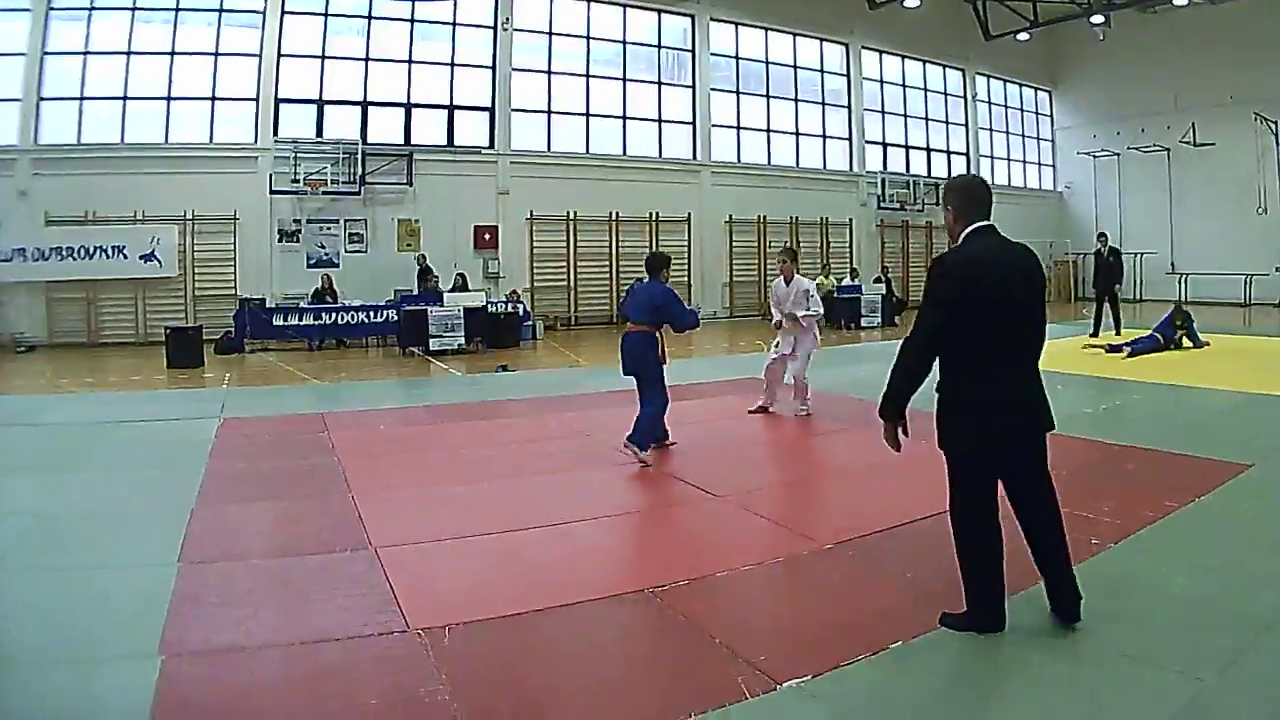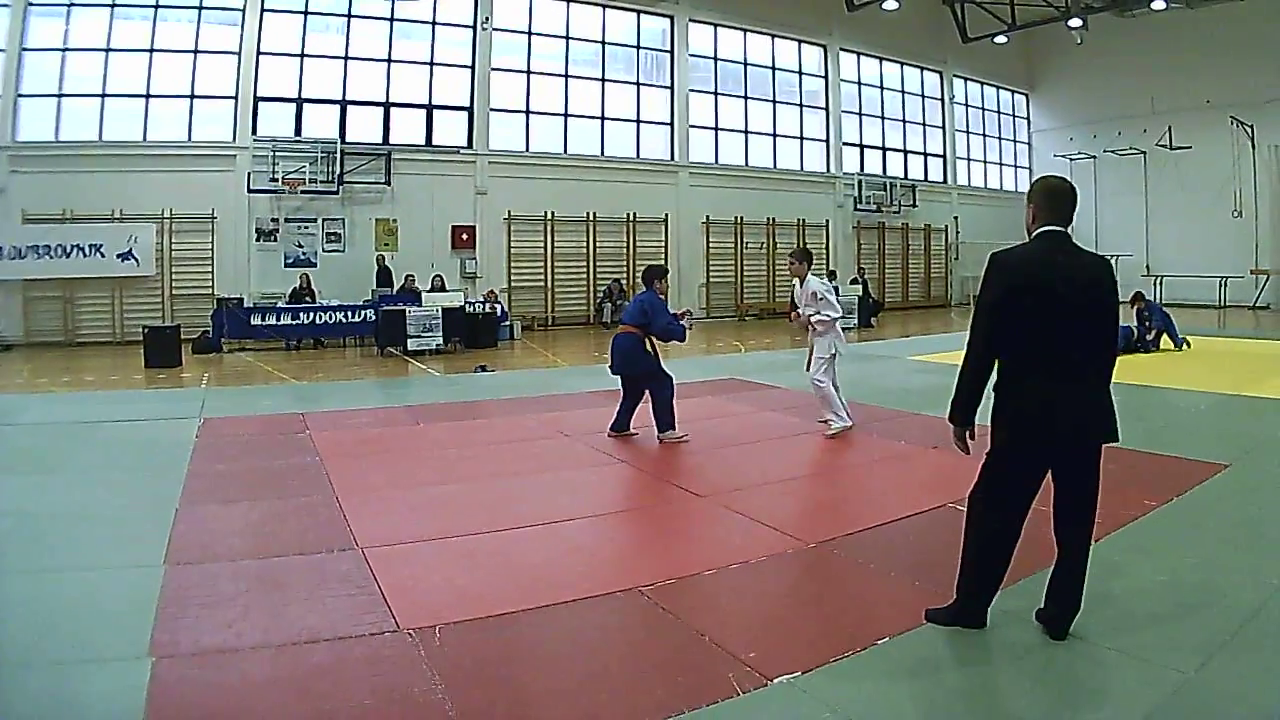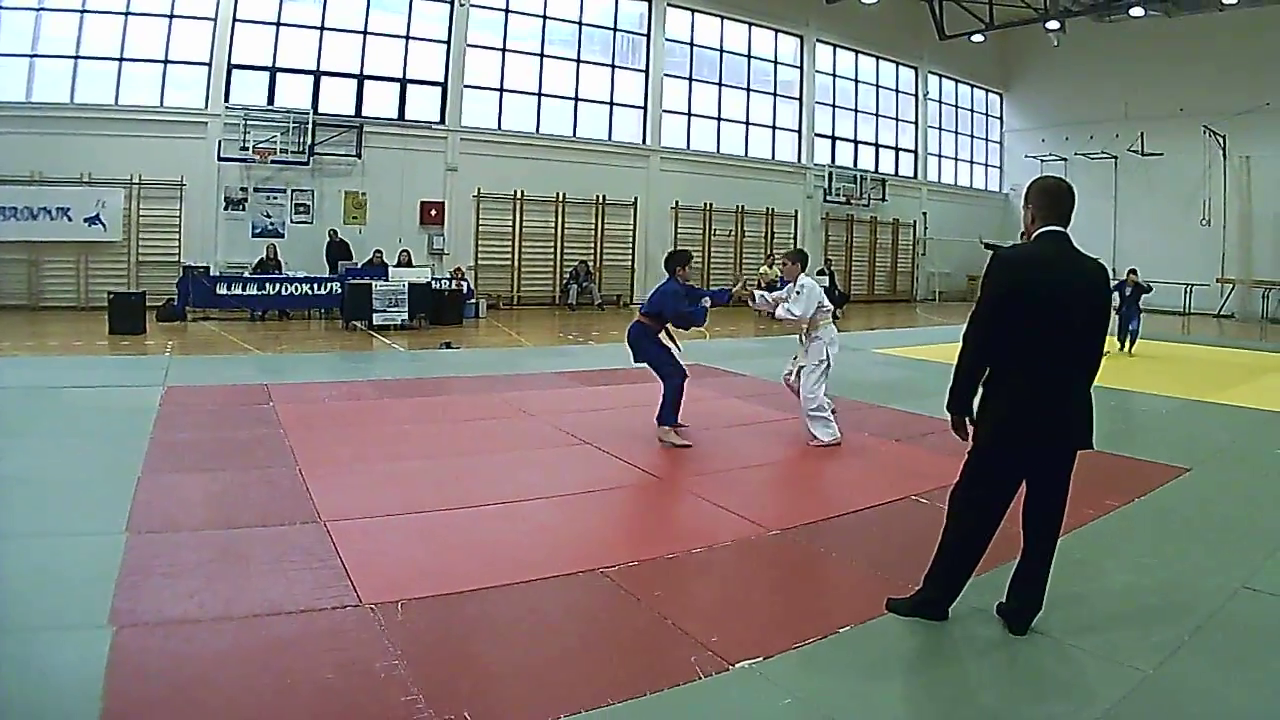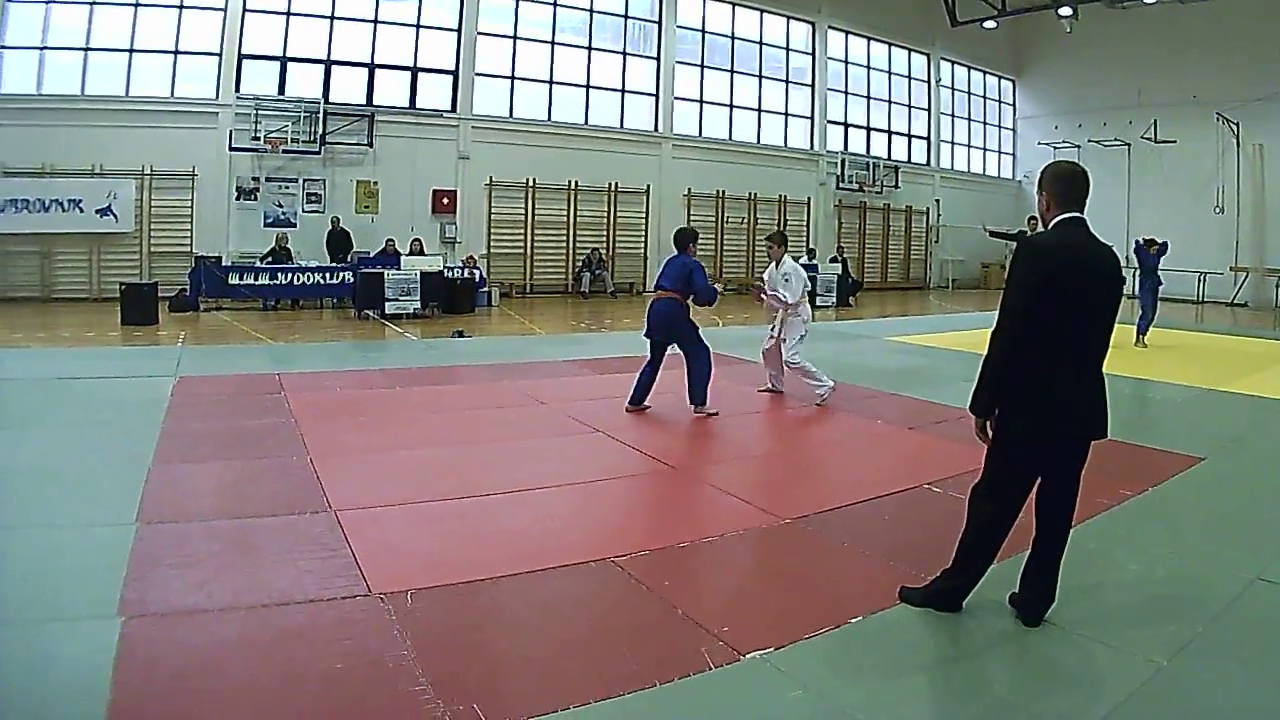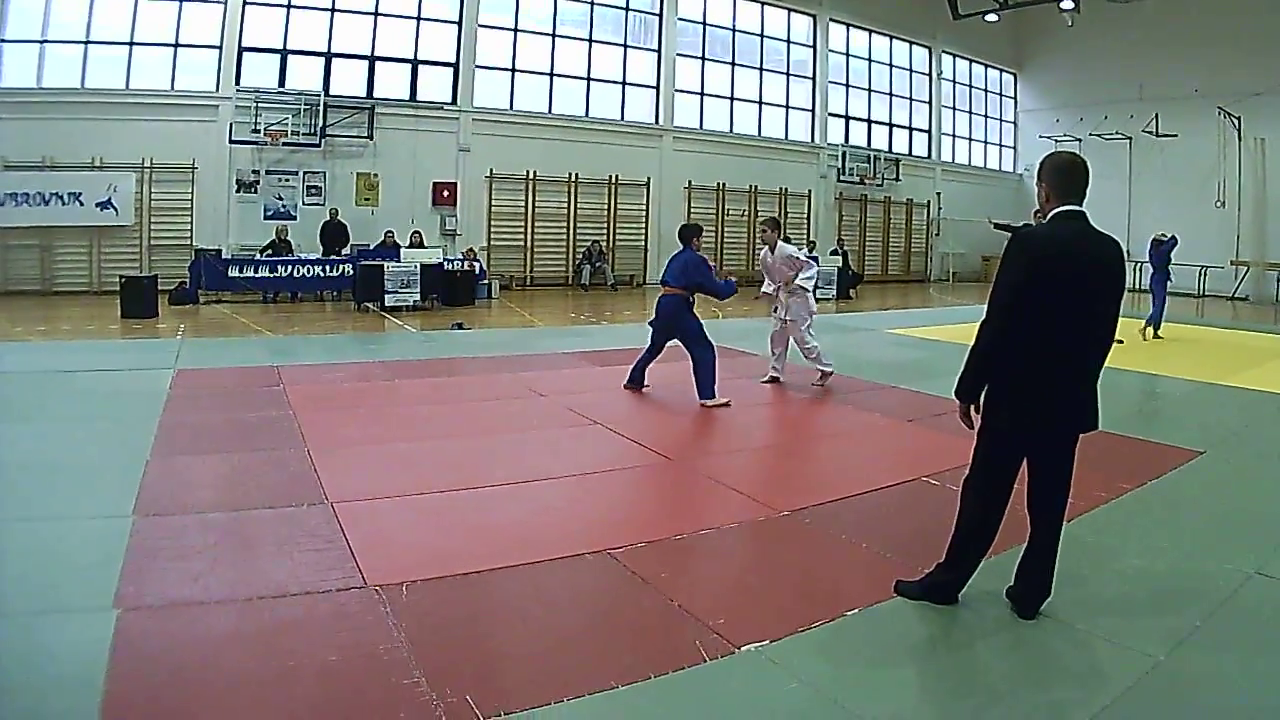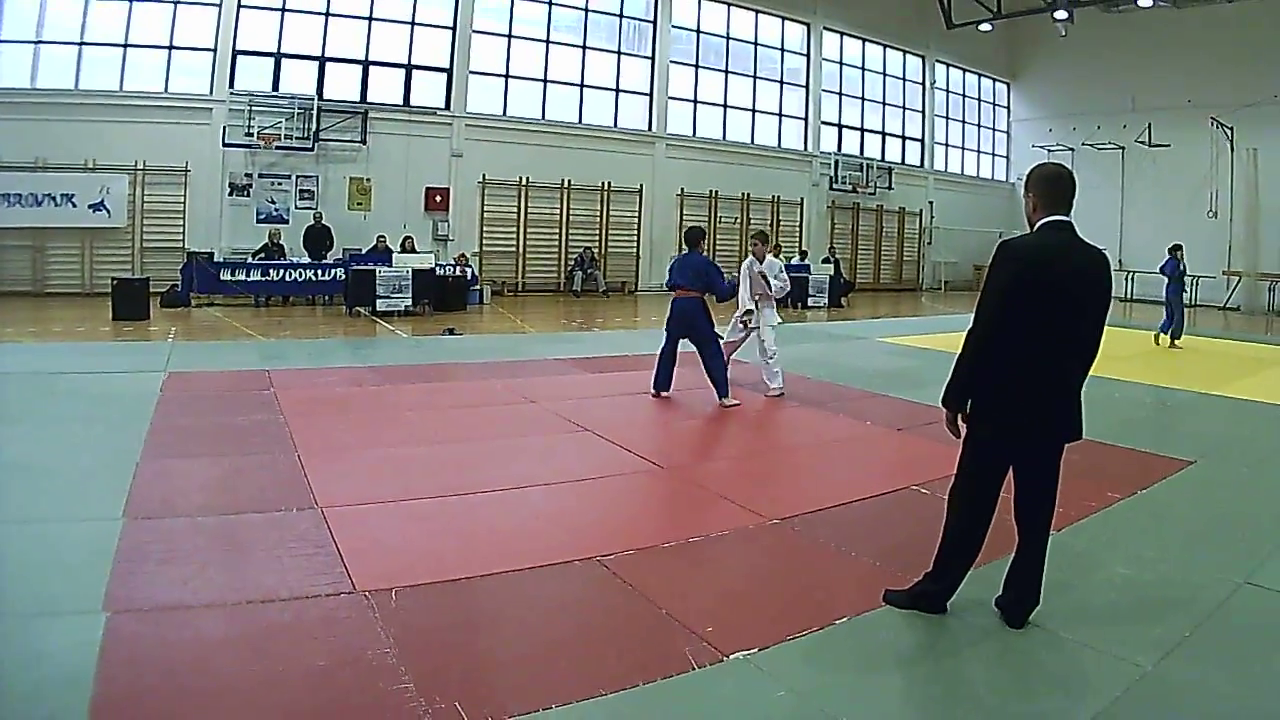
dt=0.7s
person 1, frame 1
left shoulder: (951, 266)
right shoulder: (1026, 258)
left elbow: (923, 344)
right elbow: (1035, 331)
left wrist: (894, 407)
left hip: (971, 412)
right hip: (1024, 406)
left knee: (973, 512)
right knee: (1036, 500)
left ankle: (985, 610)
right ankle: (1065, 597)
person 1, frame 2
left shoulder: (1008, 264)
right shoulder: (1099, 269)
left elbow: (983, 346)
right elbow: (1109, 346)
left wrist: (962, 412)
left hip: (1026, 415)
right hip: (1085, 414)
left knee: (991, 510)
right knee: (1075, 517)
left ankle: (970, 606)
right ankle: (1060, 614)
person 1, frame 3
left shoulder: (1010, 262)
right shoulder: (1095, 274)
left elbow: (979, 340)
right elbow: (1093, 351)
left wrist: (960, 402)
left hip: (1011, 413)
right hip: (1067, 416)
left knee: (973, 506)
right knee: (1044, 517)
left ankle: (934, 597)
right ankle: (1021, 609)
person 1, frame 4
left shoulder: (1037, 249)
right shoulder: (1107, 258)
left elbow: (1010, 334)
right elbow: (1098, 335)
left wrist: (984, 404)
left hip: (1033, 405)
right hip: (1083, 405)
left knee: (995, 500)
right knee: (1057, 508)
left ankle: (951, 588)
right ankle: (1034, 599)
person 1, frame 5
left shoulder: (1030, 242)
right shoulder: (1110, 251)
left elbow: (998, 325)
right elbow: (1105, 331)
left wrist: (968, 388)
left hip: (1017, 395)
right hip: (1072, 398)
left knee: (985, 493)
right knee: (1049, 501)
left ankle: (947, 581)
right ankle: (1029, 593)
person 1, frame 6
left shoulder: (1016, 253)
right shoulder: (1097, 263)
left elbow: (984, 334)
right elbow: (1090, 341)
left wrist: (956, 397)
left hip: (1002, 404)
right hip: (1057, 408)
left knee: (971, 502)
right knee: (1036, 509)
left ankle: (935, 590)
right ankle: (1018, 602)
person 2, frame 1
left shoulder: (637, 288)
right shoulder: (664, 293)
left elbow: (624, 311)
right elbow: (683, 321)
right wrist: (693, 313)
left hip: (629, 341)
right hip: (645, 343)
left knee: (649, 392)
right knee: (656, 396)
left ankle: (658, 436)
right ankle: (636, 441)
person 2, frame 2
left shoulder: (641, 298)
right shoulder: (655, 301)
right elbow: (662, 330)
left wrist: (676, 317)
right wrist: (682, 327)
left hip: (620, 344)
right hip: (632, 345)
left knee: (633, 388)
right knee: (662, 384)
left ankle: (618, 428)
right ankle: (666, 430)
person 2, frame 3
left shoulder: (677, 287)
right shoulder: (671, 291)
left elbow: (701, 295)
right elbow: (682, 319)
left wrist: (730, 292)
right wrist: (703, 308)
left hip: (646, 334)
right hip: (642, 335)
left knee: (675, 373)
right knee: (674, 376)
left ankle: (668, 419)
right ankle: (666, 428)
person 2, frame 4
left shoulder: (670, 262)
right shoulder: (694, 266)
right elbow: (702, 296)
right wrist: (714, 291)
left hip: (656, 309)
right hip: (674, 312)
left knee: (656, 358)
right knee: (700, 355)
left ankle: (635, 401)
right ankle: (699, 404)
person 2, frame 5
left shoulder: (677, 258)
right shoulder: (697, 260)
right elbow: (714, 288)
right wrist: (731, 284)
left hip: (664, 304)
right hip: (679, 307)
left knee: (656, 345)
right knee: (703, 349)
left ankle: (634, 381)
right ankle: (708, 397)
person 2, frame 6
left shoulder: (678, 261)
right shoulder: (706, 264)
left elbow: (670, 284)
right elbow: (722, 293)
right wrist: (731, 286)
left hip: (677, 306)
right hip: (695, 308)
left knee: (669, 347)
right knee: (712, 352)
left ankle: (660, 387)
right ankle: (723, 396)
person 3, frame 1
left shoulder: (806, 285)
right shoulder: (777, 285)
left elbow: (817, 310)
left wrist: (798, 317)
right wrist: (777, 319)
left hip: (805, 331)
right hip: (786, 331)
left knee: (798, 371)
right knee: (773, 365)
left ankle: (803, 405)
right ankle: (766, 402)
person 3, frame 2
left shoulder: (817, 286)
right shoulder: (798, 285)
left elbow: (835, 313)
left wrist: (810, 320)
right wrist: (799, 316)
left hip: (826, 335)
right hip: (816, 335)
left knee: (818, 378)
right knee: (826, 378)
left ankle: (840, 420)
right ankle: (839, 415)
person 3, frame 3
left shoulder: (807, 286)
right shoulder: (794, 287)
left elbow: (797, 315)
right elbow: (772, 300)
left wrist: (781, 307)
left hip: (822, 341)
right hip: (811, 340)
left knee: (810, 390)
right knee: (792, 378)
left ankle: (828, 435)
right ankle: (822, 408)
person 3, frame 4
left shoulder: (792, 270)
right shoulder: (773, 268)
left elbow: (789, 300)
right elbow: (772, 293)
left wrist: (766, 294)
right wrist: (761, 295)
left hip: (797, 316)
right hip: (784, 315)
left knee: (791, 358)
right knee: (770, 350)
left ankle: (824, 387)
right ankle: (775, 384)
person 3, frame 5
left shoulder: (788, 252)
right shoulder: (764, 255)
left elbow: (811, 268)
left wrist: (799, 285)
right wrist: (766, 290)
left hip: (798, 297)
right hip: (783, 298)
left knee: (802, 337)
right knee: (777, 336)
left ankle: (826, 369)
right ankle: (775, 373)
person 3, frame 6
left shoulder: (776, 264)
right shoulder: (747, 264)
left elbow: (785, 287)
right elbow: (744, 288)
left wrist: (768, 281)
right wrist: (747, 310)
left hip: (766, 308)
right hip: (748, 307)
left knee: (767, 348)
right knee: (730, 341)
left ankle: (776, 386)
